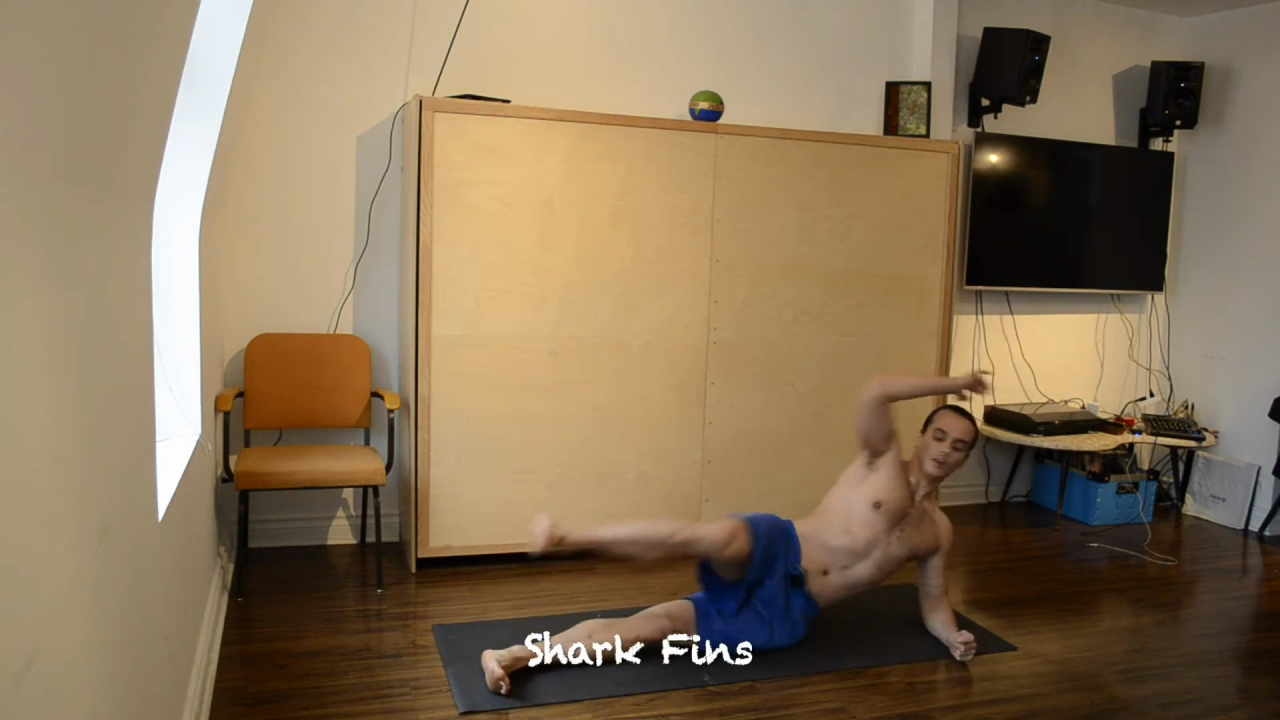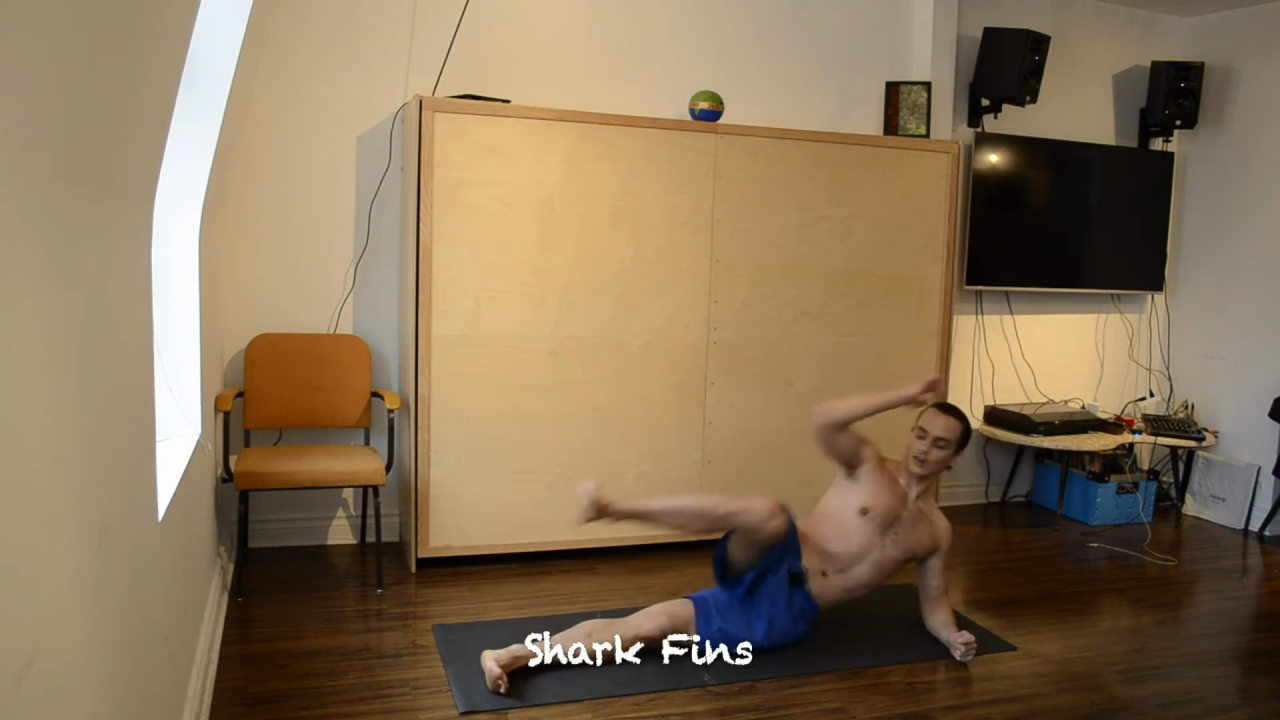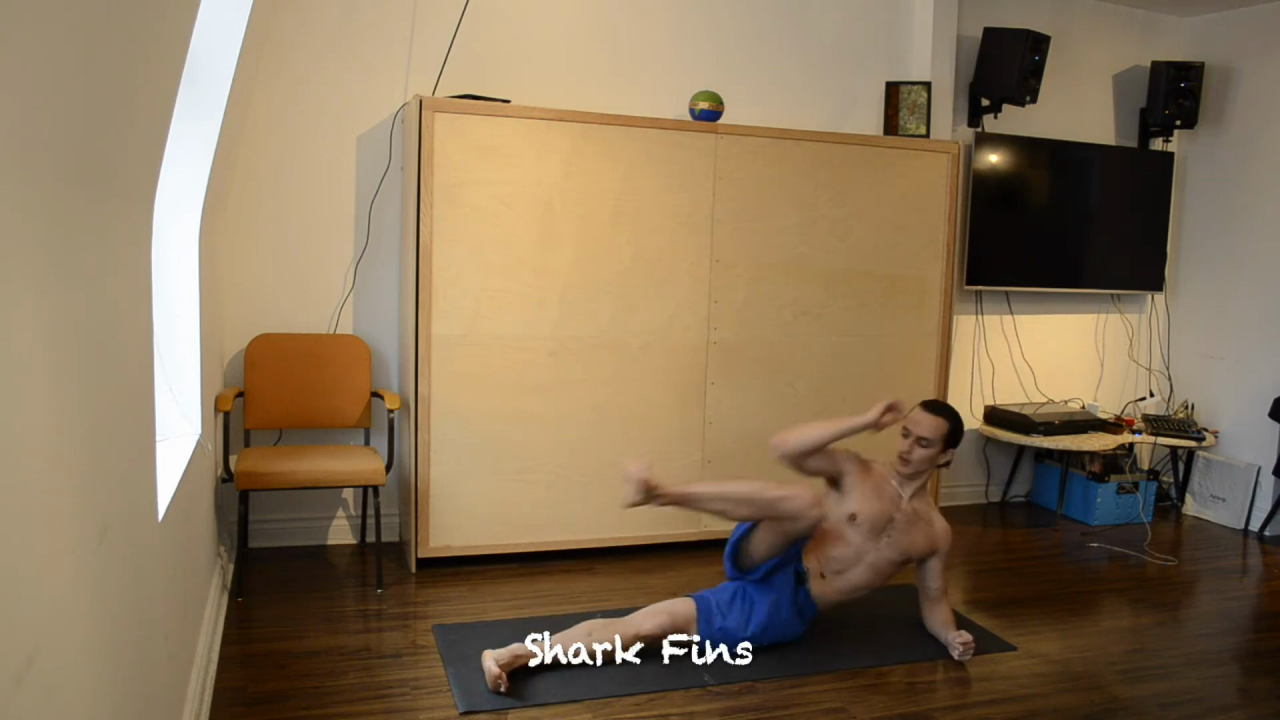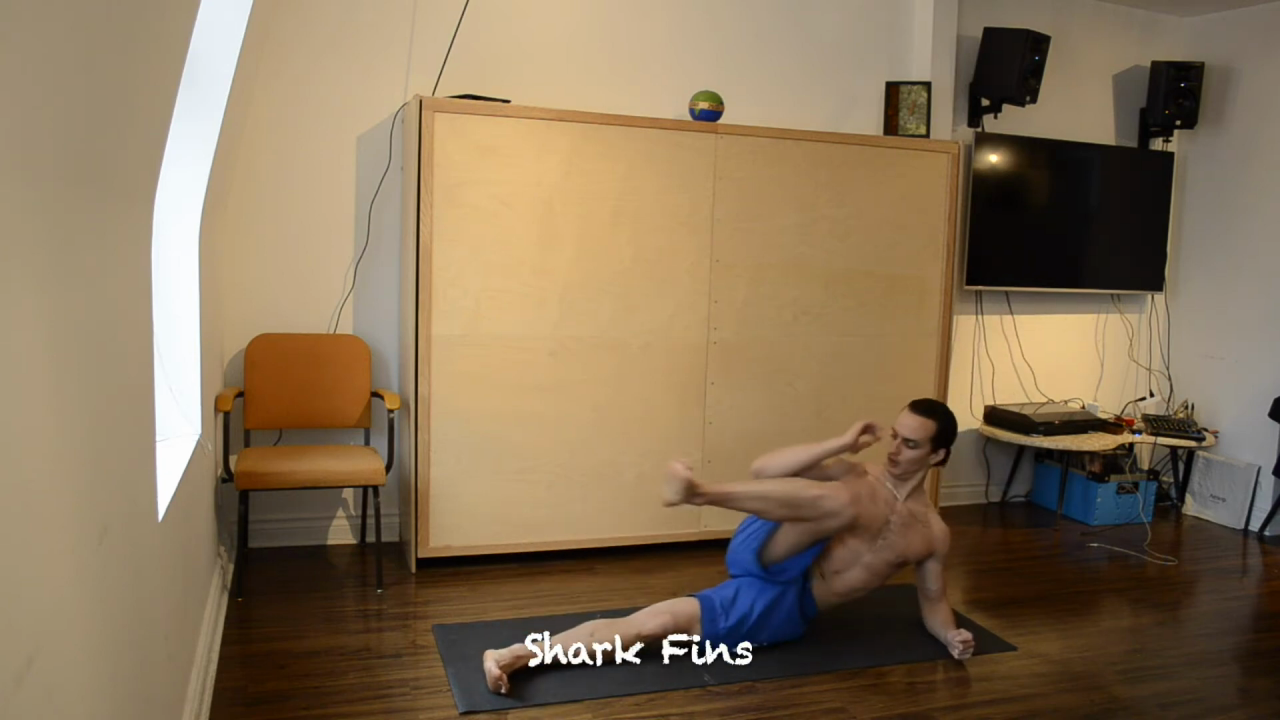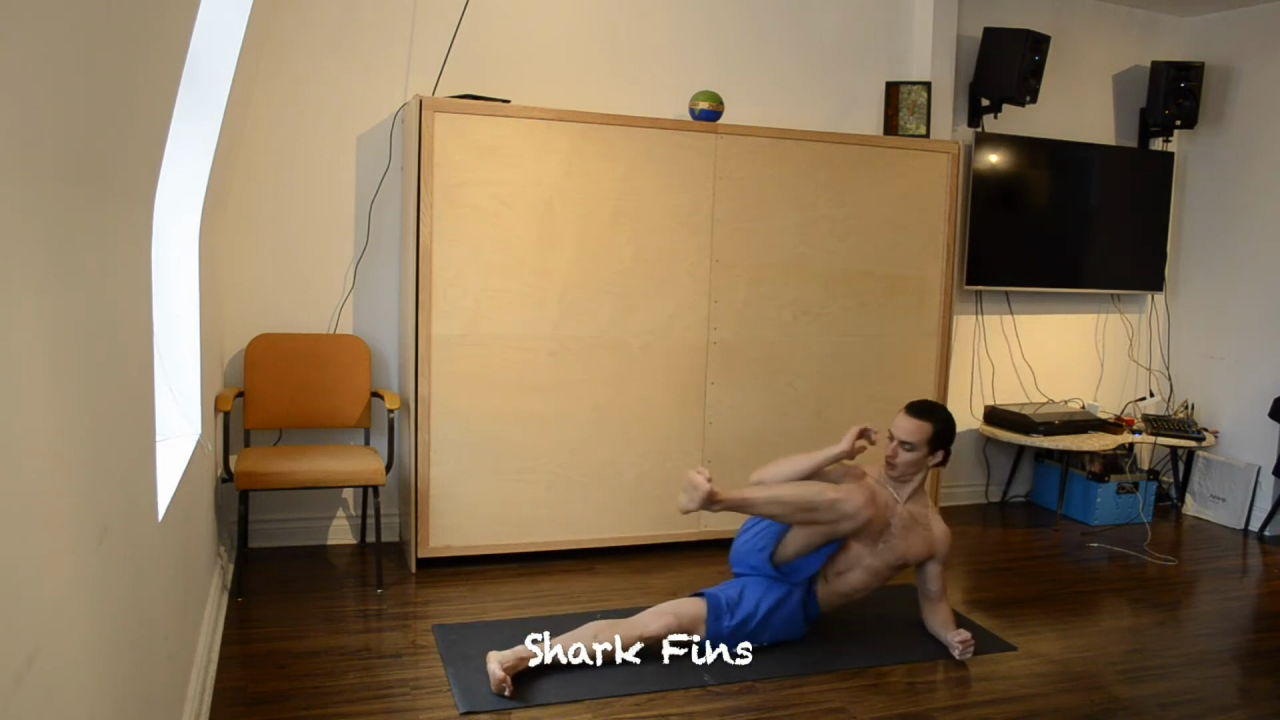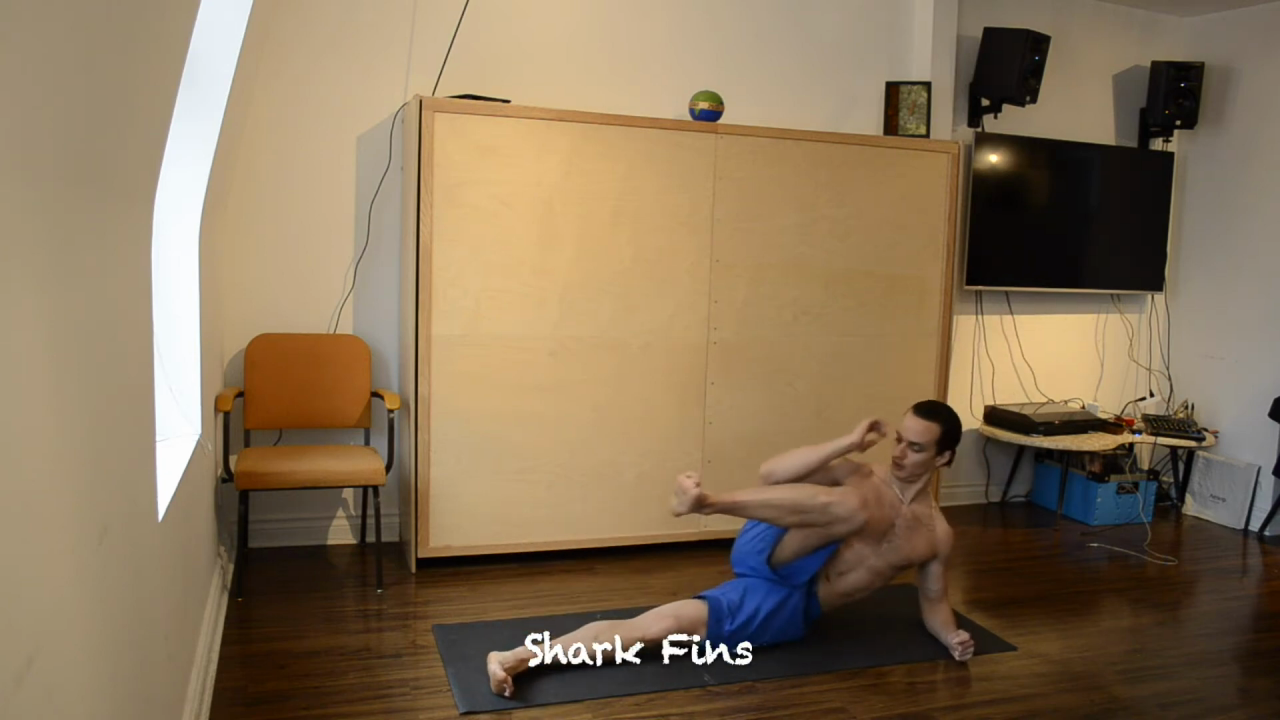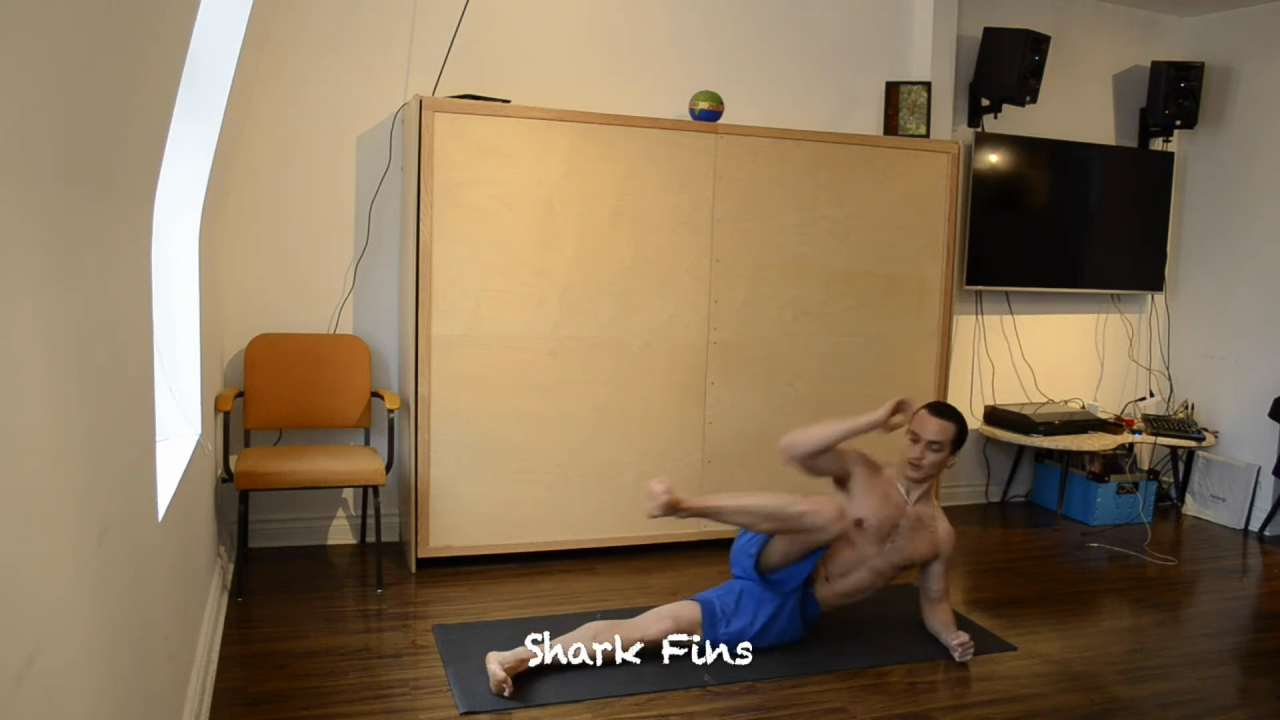
dt=0.1s
person 1, frame 1
left shoulder: (937, 532)
right shoulder: (883, 460)
left elbow: (934, 602)
right elbow: (875, 392)
left wrist: (953, 635)
right wrist: (953, 384)
left hip: (790, 614)
right hip: (767, 555)
left knee: (660, 625)
right knee: (720, 538)
left ankle: (520, 655)
right ankle: (568, 538)
person 1, frame 2
left shoulder: (936, 532)
right shoulder: (870, 466)
left elbow: (933, 600)
right elbow: (823, 418)
left wrist: (952, 634)
right wrist: (902, 397)
left hip: (788, 613)
right hip: (764, 567)
left knee: (660, 624)
right knee: (766, 515)
left ankle: (521, 656)
right ankle: (616, 508)
person 1, frame 3
left shoulder: (935, 533)
right shoulder: (857, 472)
left elbow: (934, 601)
right elbow: (784, 447)
left wrist: (952, 635)
right wrist: (865, 421)
left hip: (789, 613)
right hip: (770, 567)
left knee: (662, 623)
right knee: (806, 502)
left ankle: (519, 655)
person 1, frame 4
left shoulder: (934, 533)
right shoulder: (852, 474)
left elbow: (933, 601)
right elbow: (762, 467)
left wrist: (950, 634)
right wrist: (841, 444)
left hip: (787, 611)
right hip: (764, 564)
left knee: (660, 623)
right knee: (843, 501)
left ankle: (519, 655)
person 1, frame 5
left shoulder: (935, 534)
right shoulder: (855, 479)
left elbow: (933, 602)
right elbow: (761, 480)
left wrist: (951, 635)
right wrist: (840, 450)
left hip: (791, 611)
right hip: (770, 563)
left knee: (663, 624)
right knee: (856, 504)
left ankle: (524, 657)
person 1, frame 6
left shoulder: (937, 535)
right shoulder: (858, 475)
left elbow: (934, 601)
right elbow: (770, 473)
left wrist: (951, 635)
right wrist: (849, 444)
left hip: (793, 613)
right hip: (772, 565)
left knee: (665, 625)
right knee: (845, 505)
left ankle: (523, 658)
person 1, frame 7
left shoulder: (939, 535)
right shoulder: (865, 471)
left elbow: (934, 602)
right elbow: (792, 446)
left wrist: (951, 636)
right wrist: (872, 420)
left hip: (791, 614)
right hip: (767, 568)
left knee: (664, 626)
right knee: (829, 512)
left ankle: (524, 658)
